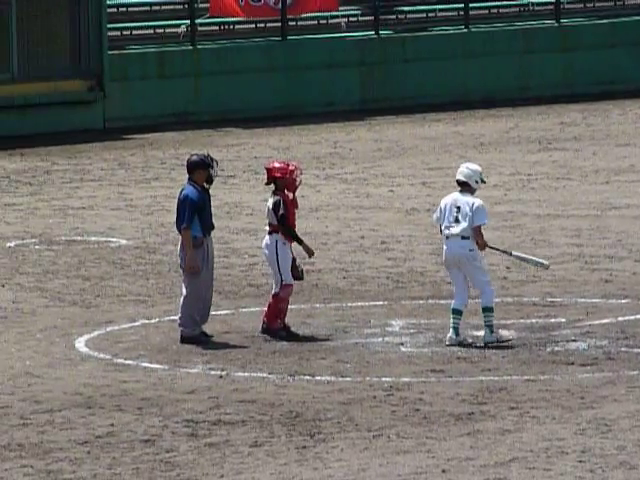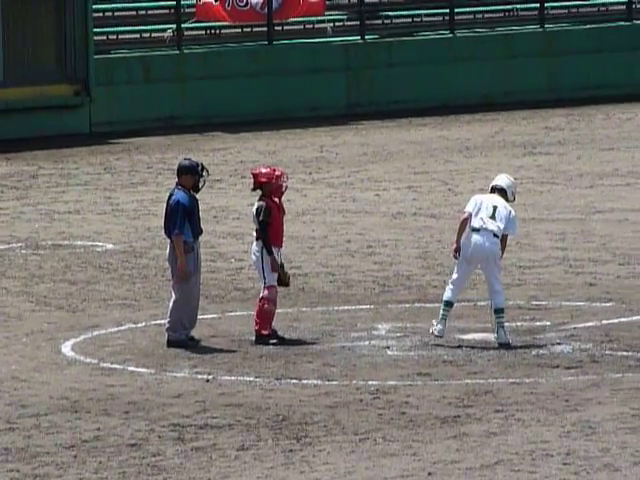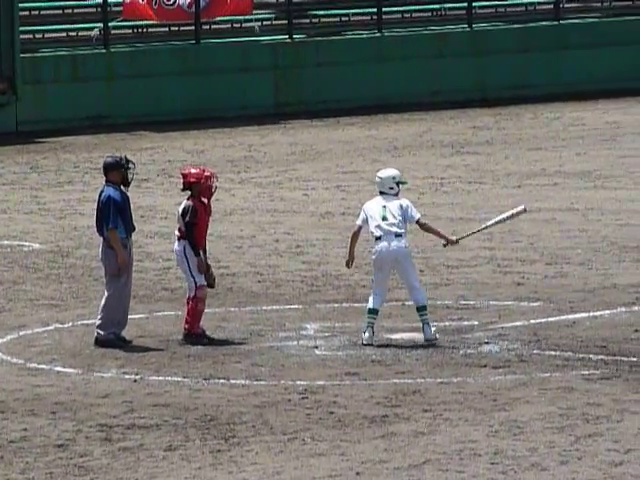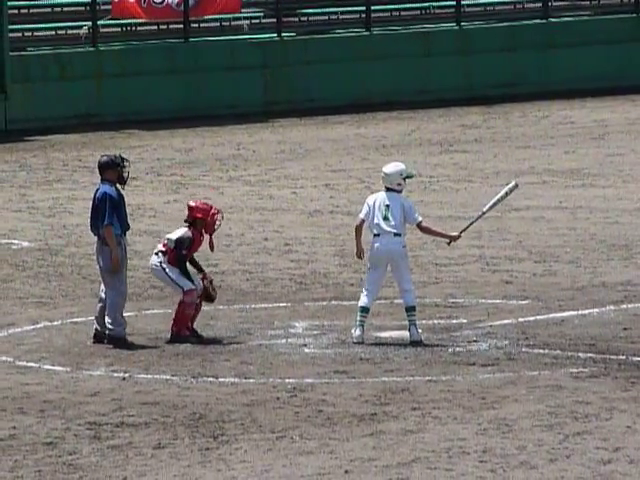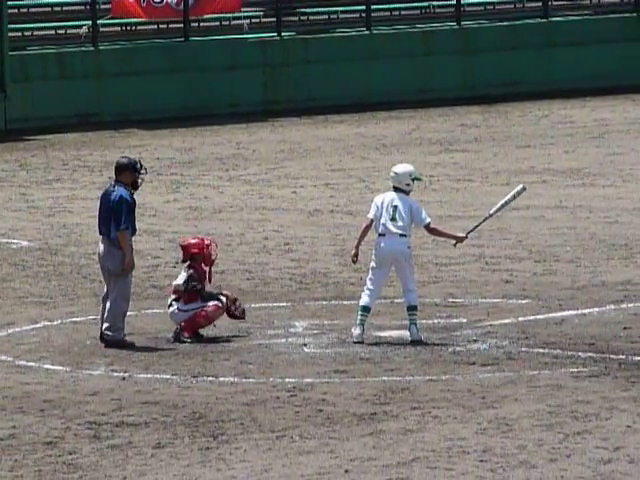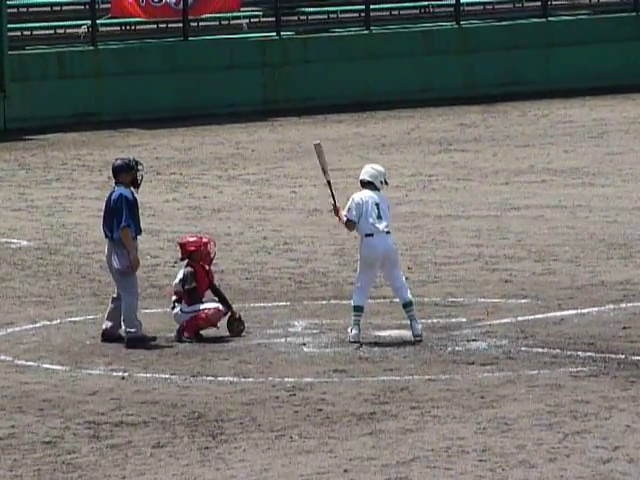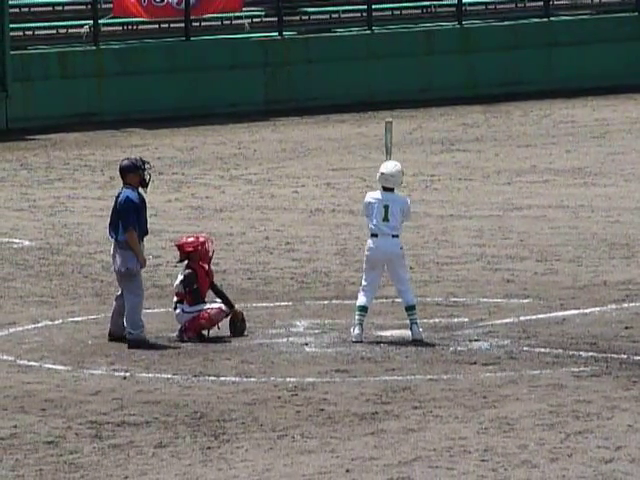
dt=0.7s
person 1, frame 1
left shoulder: (202, 190)
right shoulder: (189, 194)
right elbow: (185, 227)
right wrist: (189, 254)
left hip: (205, 242)
right hip: (195, 246)
left knee: (205, 289)
right knee: (192, 290)
left ankle: (197, 327)
right ankle: (188, 331)
person 1, frame 2
left shoulder: (187, 196)
right shoulder: (180, 199)
right elbow: (176, 233)
right wrist: (181, 259)
left hip: (192, 248)
right hip: (184, 250)
left knee: (192, 293)
right knee: (182, 294)
left ankle: (184, 332)
right ankle: (175, 335)
person 1, frame 3
left shoulder: (117, 192)
right shoulder: (111, 195)
right elbow: (110, 228)
right wrist: (120, 253)
left hip: (123, 245)
right hip: (115, 248)
left knee: (123, 292)
right knee: (114, 293)
left ankle: (114, 332)
right ankle: (103, 334)
person 1, frame 4
left shoulder: (109, 190)
right shoulder: (107, 192)
right elbow: (106, 225)
right wrist: (115, 250)
left hip: (113, 245)
right hip: (111, 245)
left knee: (108, 290)
right knee: (117, 290)
left ankle: (101, 331)
right ankle: (115, 332)
person 1, frame 5
left shoulder: (108, 192)
right shoulder: (123, 196)
right elbow: (121, 229)
right wrist: (129, 255)
left hip: (105, 245)
right hip: (117, 248)
left knee: (111, 292)
right knee: (119, 295)
left ankle: (106, 330)
right ankle: (113, 335)
person 1, frame 6
left shoulder: (115, 194)
right shoulder: (124, 195)
right elbow: (123, 227)
right wrist: (133, 253)
left hip: (115, 247)
right hip: (122, 249)
left knee: (122, 292)
right knee: (130, 293)
left ankle: (110, 330)
right ankle: (133, 333)
person 1, frame 7
left shoulder: (124, 195)
right shoulder: (130, 197)
right elbow: (130, 230)
right wrist: (140, 254)
left hip: (121, 249)
right hip: (127, 251)
left knee: (125, 292)
right knee: (134, 294)
left ankle: (117, 330)
right ankle: (135, 335)
person 2, frame 1
left shoulder: (445, 201)
right shoulder: (476, 203)
left elbow: (440, 229)
right elbow: (477, 232)
right wrist: (482, 244)
left hip: (448, 249)
right hip: (467, 249)
left knee: (460, 293)
right knee: (486, 290)
left ankle: (454, 334)
right ankle: (490, 333)
person 2, frame 2
left shoulder: (478, 198)
right shoulder: (509, 210)
left elbow: (465, 218)
right elbow: (504, 240)
left wrist: (457, 242)
right wrist: (497, 260)
left hip: (472, 242)
right hip: (493, 246)
left knee: (455, 284)
right knee: (496, 290)
left ankle: (441, 324)
right ankle: (501, 333)
person 2, frame 3
left shoulder: (369, 205)
right shoulder: (402, 202)
left elbow: (356, 231)
right elbow: (422, 224)
left wrist: (351, 253)
right wrist: (446, 237)
left hip: (380, 249)
right hip: (400, 247)
left knee: (377, 291)
right knee: (415, 288)
left ankle: (368, 333)
right ankle: (427, 330)
person 2, frame 4
left shoulder: (372, 199)
right shoulder: (404, 202)
left elbow: (359, 225)
right elbow: (422, 227)
left wrist: (359, 246)
right wrist: (449, 236)
left hip: (377, 246)
right hip: (398, 246)
left knee: (369, 289)
right knee: (406, 288)
left ankle: (359, 330)
right ankle: (413, 330)
person 2, frame 5
left shoulder: (380, 198)
right shoulder: (412, 203)
left elbow: (368, 224)
right elbow: (430, 228)
left wrist: (357, 247)
right wrist: (455, 237)
left hip: (382, 245)
right hip: (402, 246)
left knee: (371, 289)
right knee: (409, 288)
left ankle: (359, 330)
right ankle: (413, 329)
person 2, frame 6
left shoulder: (358, 197)
right shoulder: (383, 199)
left elbow: (350, 226)
left wrist: (339, 213)
left hip: (369, 244)
right hip: (388, 242)
left knee: (361, 289)
right knee: (400, 285)
left ankle: (355, 330)
right ankle: (415, 326)
person 2, frame 7
left shoulder: (370, 197)
right shoulder: (404, 201)
left hip: (374, 244)
right hip: (394, 245)
left knee: (367, 289)
right knee: (404, 288)
left ankle: (357, 329)
right ankle: (415, 329)
person 3, frame 1
left shoulder: (284, 197)
right shoulder: (278, 200)
right elbow: (286, 226)
left wrist: (291, 254)
right wrist: (303, 245)
left hip: (282, 245)
right hip: (276, 245)
left knee: (282, 286)
right knee: (285, 285)
left ankle: (279, 324)
right ankle: (269, 324)
person 3, frame 2
left shoulder: (274, 203)
right shoulder: (263, 205)
right elbow: (263, 233)
left wrist: (277, 256)
right wrist: (272, 257)
left hip: (273, 250)
right hip: (264, 251)
left knee: (271, 290)
right knee: (269, 290)
left ankle: (267, 329)
right ankle: (261, 332)
person 3, frame 3
left shoulder: (202, 204)
right shoulder: (190, 205)
right elbow: (189, 234)
left wrist: (205, 258)
right wrist: (199, 257)
left hip: (194, 251)
right hip: (186, 250)
left knee: (199, 290)
right knee: (199, 289)
left ankle: (195, 329)
right ankle: (190, 332)
person 3, frame 4
left shoulder: (196, 234)
right shoulder: (189, 236)
left elbow: (188, 257)
right elbow: (181, 263)
left wrist: (202, 272)
right wrist: (192, 282)
left hip: (169, 263)
right hip: (161, 263)
left knee: (199, 289)
right knee: (190, 290)
left ankle: (188, 328)
right ankle: (178, 332)
person 3, frame 5
left shoulder: (198, 268)
right shoulder: (192, 272)
left elbow: (202, 293)
right elbow: (204, 296)
left wrist: (222, 294)
right wrist: (221, 294)
left hip: (187, 307)
right hip: (178, 312)
left knee: (222, 302)
right knee: (216, 307)
left ankle: (191, 329)
right ankle: (182, 330)
person 3, frame 6
left shoulder: (202, 269)
right shoulder: (189, 271)
left elbow: (215, 290)
right elbow: (193, 298)
left wrist: (232, 309)
right wrist: (209, 316)
left hip: (193, 308)
right hip: (182, 312)
left knee: (224, 307)
right knee: (216, 310)
left ankle: (192, 328)
right ankle: (185, 330)
person 3, frame 7
left shoulder: (202, 268)
right shoulder: (189, 272)
left elbow: (216, 289)
right elbow: (196, 298)
left wrist: (233, 308)
right wrist: (209, 316)
left hip: (195, 307)
right hip: (184, 312)
left knee: (227, 307)
right knee: (219, 310)
left ankle: (194, 329)
right ankle: (187, 330)
